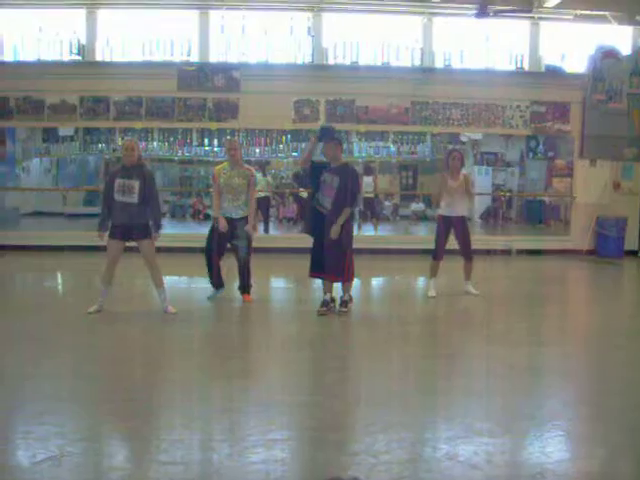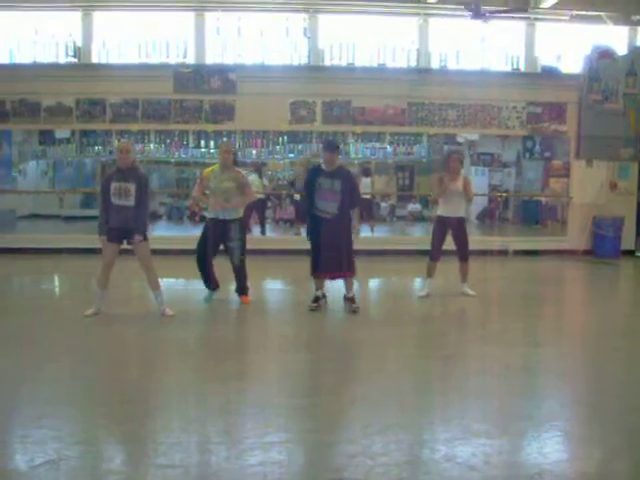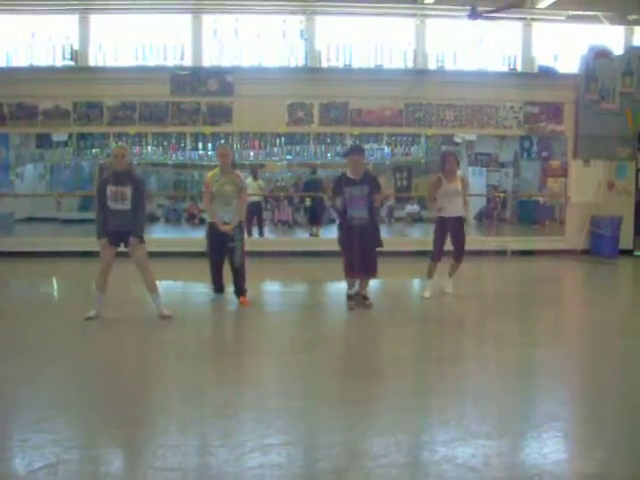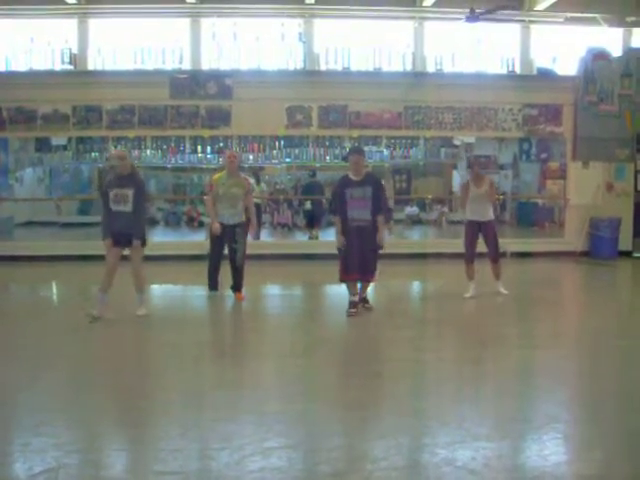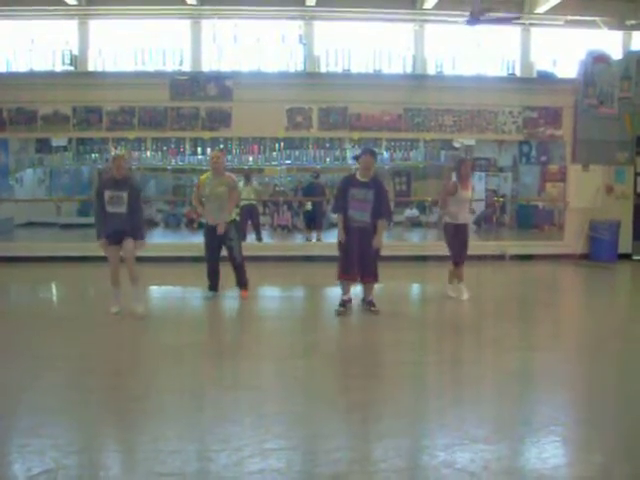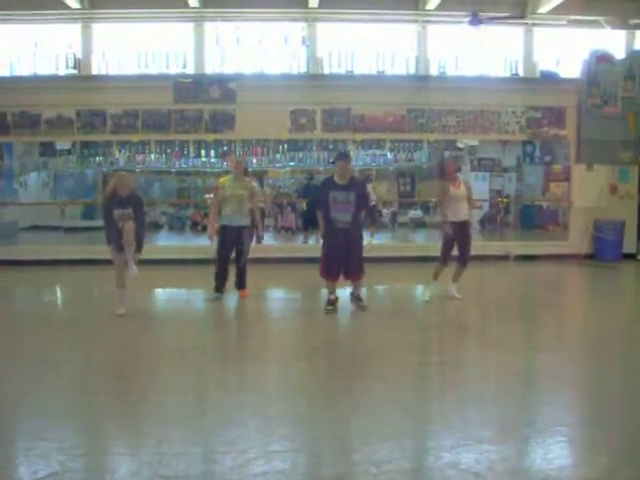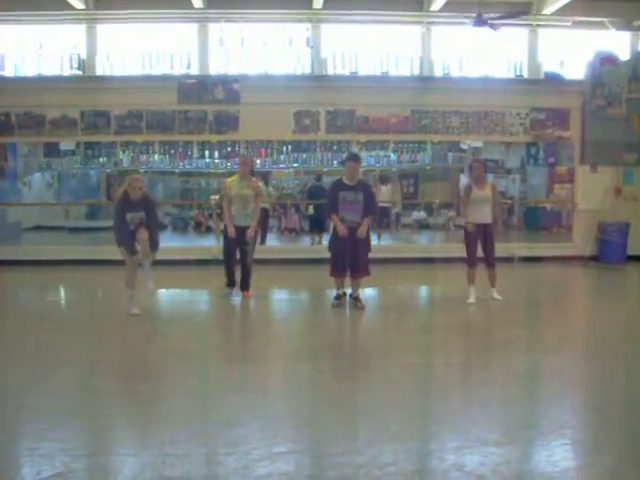
dt=0.7s
person 1, frame 1
left shoulder: (350, 172)
right shoulder: (323, 168)
left elbow: (350, 203)
right elbow: (304, 163)
left wrist: (338, 224)
right wrist: (315, 142)
left hip: (340, 225)
right hip: (322, 223)
left knee: (343, 261)
right knee: (323, 260)
left ankle: (346, 297)
right ankle: (328, 298)
person 1, frame 2
left shoulder: (346, 175)
right shoulder: (314, 172)
left elbow: (354, 201)
left wrist: (355, 221)
left hip: (341, 224)
right hip: (318, 223)
left knee: (345, 258)
right knee: (318, 259)
left ankle: (349, 295)
right ankle: (319, 294)
person 1, frame 3
left shoulder: (371, 179)
right shoulder: (341, 181)
left elbow: (376, 205)
right elbow: (337, 207)
left wrist: (378, 200)
right wrist: (338, 202)
left hip: (368, 227)
right hip: (348, 228)
left knee: (368, 261)
right knee: (351, 261)
left ankle: (361, 292)
right ankle: (351, 292)
person 1, frame 4
left shoulder: (374, 181)
right shoulder: (342, 183)
left elbow: (381, 209)
right elbow: (336, 211)
left wrist: (381, 230)
right wrist: (338, 233)
left hip: (369, 231)
right hip: (349, 231)
left knee: (368, 265)
right knee: (350, 265)
left ankle: (362, 295)
right ankle: (353, 299)
person 1, frame 5
left shoulder: (378, 186)
right shoulder: (347, 182)
left elbow: (383, 214)
right elbow: (339, 209)
left wrist: (379, 235)
right wrist: (340, 229)
left hip: (369, 233)
right hip: (349, 231)
left knee: (370, 267)
right knee: (347, 265)
left ankle: (368, 299)
right ankle: (345, 299)
person 1, frame 6
left shoulder: (358, 185)
right shoulder: (326, 184)
left elbow: (364, 206)
right elbow: (319, 207)
left wrist: (358, 220)
right wrist: (322, 225)
left hip: (353, 232)
right hip: (332, 232)
left knee: (355, 265)
right knee: (330, 265)
left ankle: (357, 294)
right ankle: (332, 297)
person 1, frame 7
left shoulder: (365, 187)
right shoulder: (336, 186)
left elbow: (371, 210)
right elbow: (331, 210)
left wrist: (365, 226)
right wrist: (338, 224)
left hip: (359, 232)
right hip: (341, 231)
left knee: (359, 265)
right knee: (338, 263)
left ankle: (355, 295)
right ankle: (340, 293)
person 2, frame 1
left shoulder: (146, 174)
right shoulder: (114, 174)
left elbow: (153, 201)
right elbow: (106, 201)
left wrist: (157, 226)
right wrist: (102, 225)
left hip: (140, 224)
right hip: (119, 225)
left knee: (152, 263)
right knee: (110, 263)
left ankle: (165, 303)
right ankle: (100, 303)
person 2, frame 2
left shoulder: (141, 177)
right shoulder: (109, 178)
left elbow: (144, 206)
right elbow: (104, 206)
left wrist: (141, 230)
right wrist: (102, 230)
left hip: (134, 228)
right hip: (114, 228)
left knee: (148, 265)
right knee: (106, 265)
left ankle: (162, 306)
right ankle: (97, 306)
person 2, frame 3
left shoulder: (136, 181)
right shoulder: (104, 181)
left elbow: (140, 209)
right elbow: (100, 209)
left wrist: (136, 233)
right wrist: (101, 234)
left hip: (131, 231)
right hip: (111, 231)
left knee: (144, 267)
right knee: (104, 268)
left ankle: (159, 307)
right ankle: (97, 308)
person 2, frame 4
left shoulder: (138, 183)
right shoulder: (109, 184)
left elbow: (142, 211)
right elbow: (106, 211)
left wrist: (138, 235)
right wrist: (107, 235)
left hip: (134, 232)
right hip: (116, 232)
left knee: (137, 269)
right knee: (109, 269)
left ankle: (141, 304)
right ankle: (100, 308)
person 2, frame 5
left shoulder: (132, 186)
right shoulder: (103, 184)
left elbow: (138, 212)
right elbow: (99, 211)
left wrist: (140, 236)
right wrist: (100, 235)
left hip: (128, 229)
right hip: (110, 231)
left knee: (129, 260)
right knee: (113, 267)
left ankle: (138, 299)
right ankle: (116, 302)
person 2, frame 6
left shoulder: (136, 199)
right shoulder: (109, 200)
left elbow: (140, 223)
right elbow: (109, 226)
left wrist: (139, 248)
right wrist: (119, 249)
left hip: (130, 232)
right hip: (114, 234)
left knee: (129, 226)
right knee: (119, 267)
left ankle: (131, 262)
right ankle: (121, 303)
person 2, frame 7
left shoulder: (148, 202)
right shoulder: (121, 203)
left elbow: (154, 224)
right elbow: (121, 228)
left wrist: (153, 248)
right wrist: (132, 251)
left hip: (140, 229)
right hip: (124, 235)
left knee: (143, 236)
right knee: (131, 264)
left ankle: (147, 272)
right ankle: (131, 302)
person 3, frame 1
left shoulder: (249, 172)
right shoulder: (218, 171)
left elbow: (252, 198)
right elbow: (216, 196)
left wrist: (251, 221)
right wrist: (219, 218)
left hip: (242, 219)
right hip: (223, 218)
left knee: (243, 256)
right knee: (212, 253)
left ankle: (245, 290)
right ankle: (217, 286)
person 3, frame 2
left shoulder: (239, 175)
right shoulder: (209, 173)
left elbow: (250, 196)
right elbow: (196, 193)
left wrist: (231, 205)
right wrist: (210, 203)
left hip: (235, 220)
right hip: (214, 219)
left knee: (237, 257)
right knee: (203, 255)
left ankle: (243, 291)
right ankle: (212, 287)
person 3, frame 3
left shoulder: (238, 178)
right shoulder: (210, 177)
left elbow: (243, 203)
right elbow: (206, 202)
left wrist: (233, 224)
right wrist: (219, 224)
left hip: (235, 223)
right hip: (215, 223)
left knee: (237, 259)
right knee: (215, 260)
left ankle: (241, 293)
right ankle: (218, 291)
person 3, frame 4
left shoulder: (245, 181)
right shoulder: (216, 179)
left elbow: (250, 204)
right elbow: (209, 202)
left wrist: (253, 224)
right wrist: (214, 222)
left hip: (238, 224)
right hip: (219, 223)
left knee: (238, 258)
right knee: (214, 257)
left ankle: (237, 289)
right ankle: (212, 288)
person 3, frame 5
left shoulder: (230, 179)
right shoulder: (203, 180)
left elbow: (232, 202)
right elbow: (196, 199)
left wrist: (223, 222)
right wrist: (205, 214)
left hip: (228, 222)
right hip: (210, 224)
left knee: (236, 256)
right knee: (211, 258)
left ankle: (243, 286)
right ankle: (213, 288)
person 3, frame 6
left shoulder: (250, 184)
right shoulder: (223, 183)
left elbow: (254, 207)
right elbow: (215, 205)
left wrist: (259, 227)
right wrist: (211, 225)
left hip: (244, 225)
right hip: (226, 225)
left knee: (242, 258)
right knee: (222, 258)
left ankle: (242, 286)
right ankle: (218, 289)
person 3, frame 7
left shoulder: (256, 185)
right shoulder: (229, 183)
left elbow: (257, 208)
right elbow: (225, 206)
left wrist: (253, 227)
right wrist: (229, 225)
left hip: (248, 226)
right hip: (232, 225)
left knee: (247, 259)
right knee: (229, 257)
left ankle: (245, 288)
right ankle: (230, 284)
person 4, frame 1
left shoulder: (465, 178)
right shoulder: (443, 177)
left elbow: (470, 195)
right elbow: (437, 197)
left wrist: (465, 188)
right wrist: (447, 190)
left hip: (460, 218)
right hip: (444, 217)
left knee: (468, 252)
right knee: (438, 251)
left ankle: (468, 284)
right ankle: (432, 285)
person 4, frame 2
left shoulder: (465, 180)
right shoulder: (441, 178)
left elbow: (470, 200)
right elbow: (437, 195)
left wrist: (467, 195)
right wrist: (446, 185)
left hip: (458, 219)
right hip: (442, 218)
left knee: (464, 253)
right knee: (435, 252)
left ankle: (464, 286)
right ankle: (427, 286)
person 4, frame 3
left shoulder: (462, 180)
right shoulder: (439, 180)
left elbow: (464, 197)
right elbow: (431, 198)
left wrist: (466, 206)
right wrist: (436, 206)
left hip: (458, 219)
right hip: (443, 219)
left knee: (459, 253)
right knee: (437, 253)
left ankle: (448, 281)
right ankle: (428, 286)
person 4, frame 4
left shoulder: (489, 182)
right shoulder: (466, 185)
left elbow: (492, 199)
right elbow: (462, 205)
left wrist: (490, 194)
right wrist: (464, 200)
left hip: (488, 221)
right hip: (471, 221)
left knee: (494, 254)
right knee: (469, 255)
left ankle: (499, 284)
right ankle: (471, 287)
person 4, frame 5
left shoulder: (470, 186)
right shoulder: (453, 186)
right elbow: (442, 204)
left wrist: (470, 210)
right wrist: (448, 213)
left hip: (463, 225)
right hip: (451, 224)
left knee: (461, 258)
right knee: (457, 257)
left ankle: (450, 286)
right ankle: (462, 288)
person 4, frame 6
left shoulder: (464, 183)
right shoulder: (444, 186)
left elbow: (470, 202)
right elbow: (442, 208)
left wrist: (476, 206)
right wrist: (446, 225)
left hip: (464, 223)
right hip: (451, 224)
left knee: (464, 259)
right knee: (444, 258)
left ankle: (453, 287)
right ankle: (430, 287)
person 4, frame 7
left shoulder: (491, 186)
right shoulder: (469, 187)
left elbow: (496, 206)
right elbow: (464, 208)
left wrist: (498, 224)
right wrist: (467, 222)
left hip: (487, 225)
right hip: (472, 225)
left knee: (490, 259)
right knee: (471, 259)
left ankle: (494, 291)
right ankle: (472, 292)
